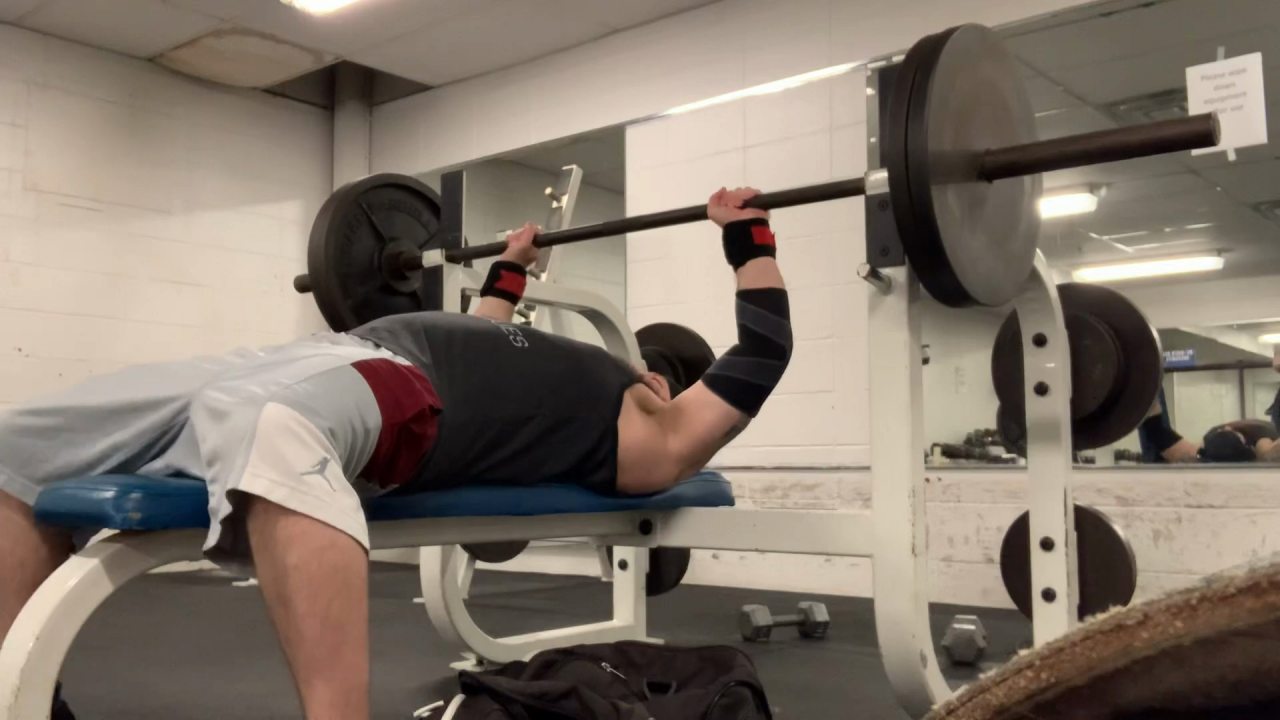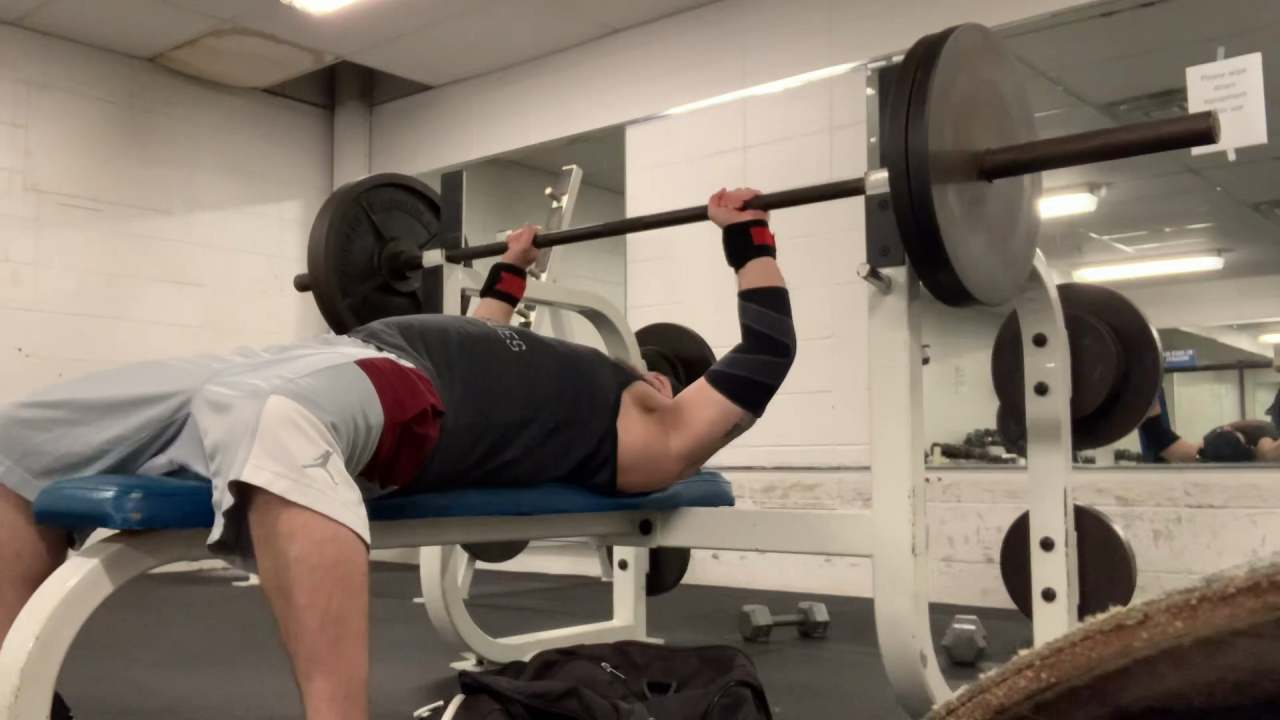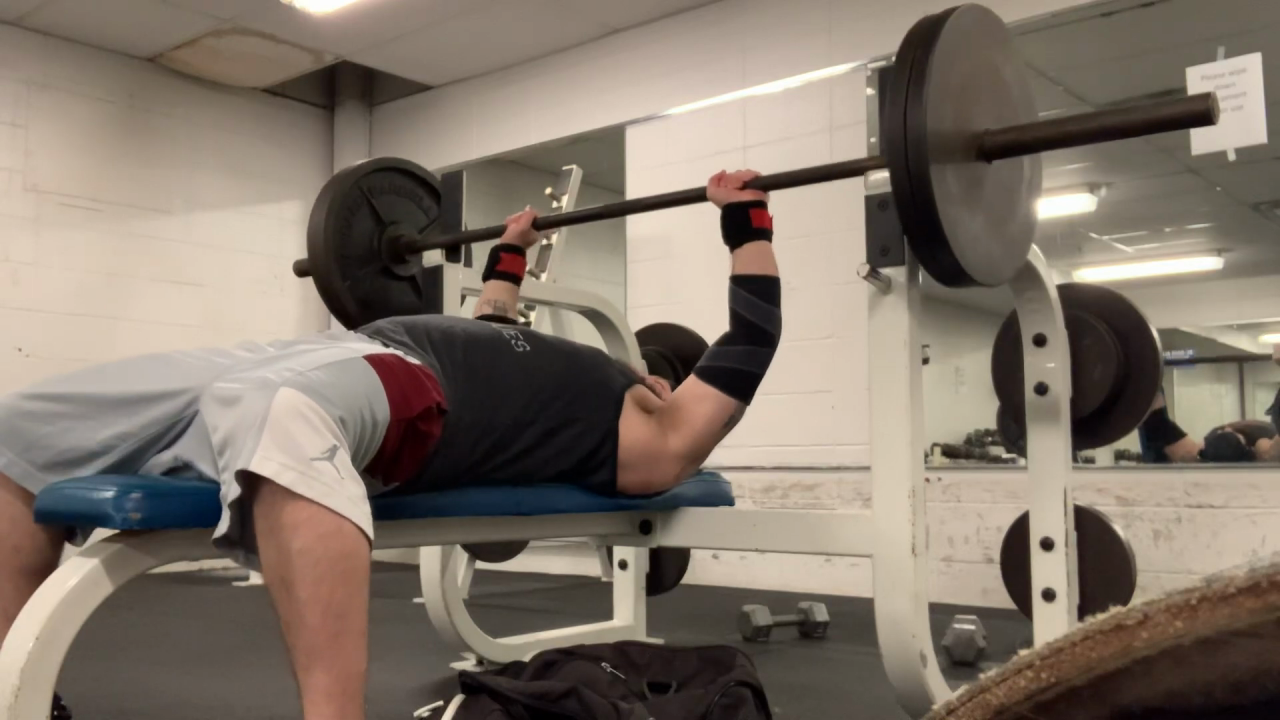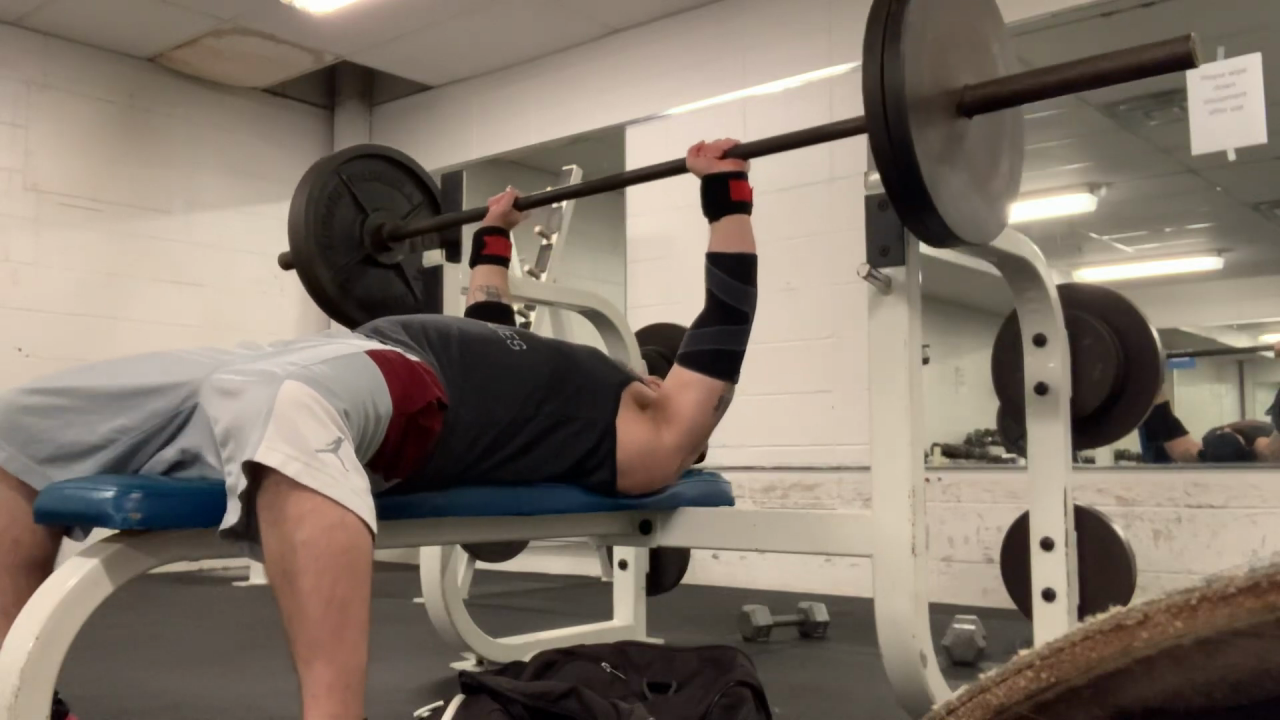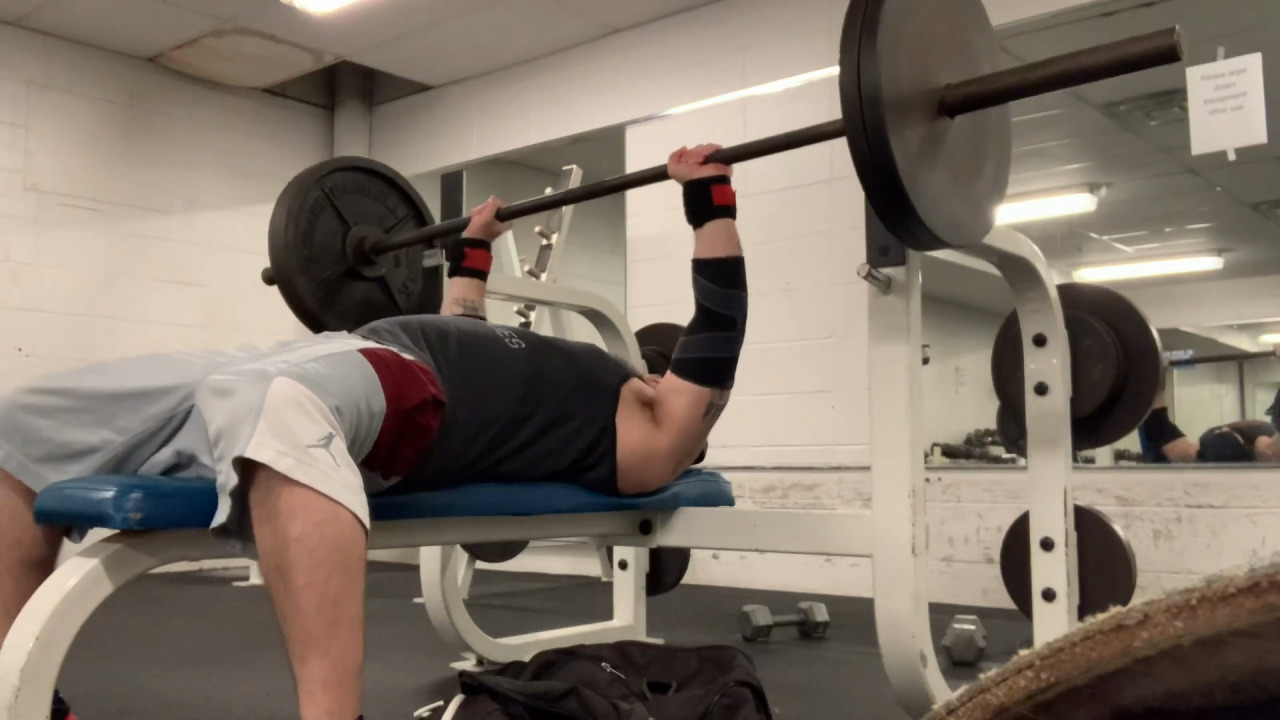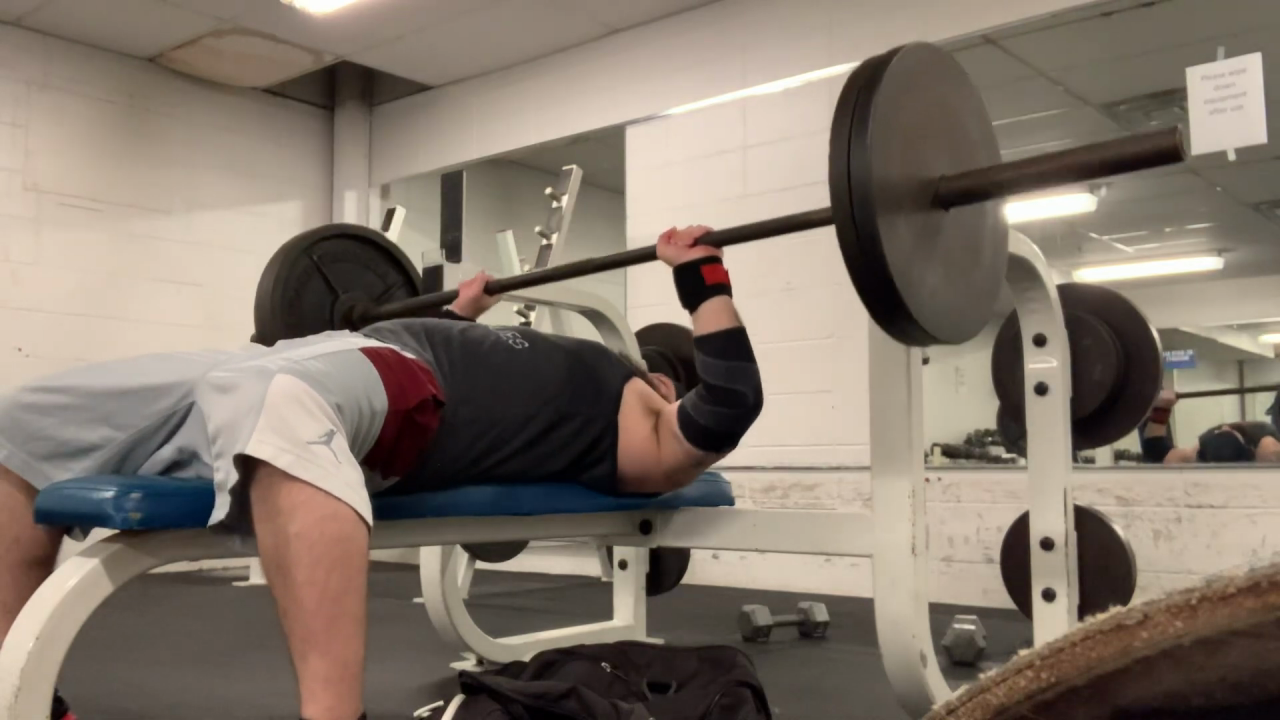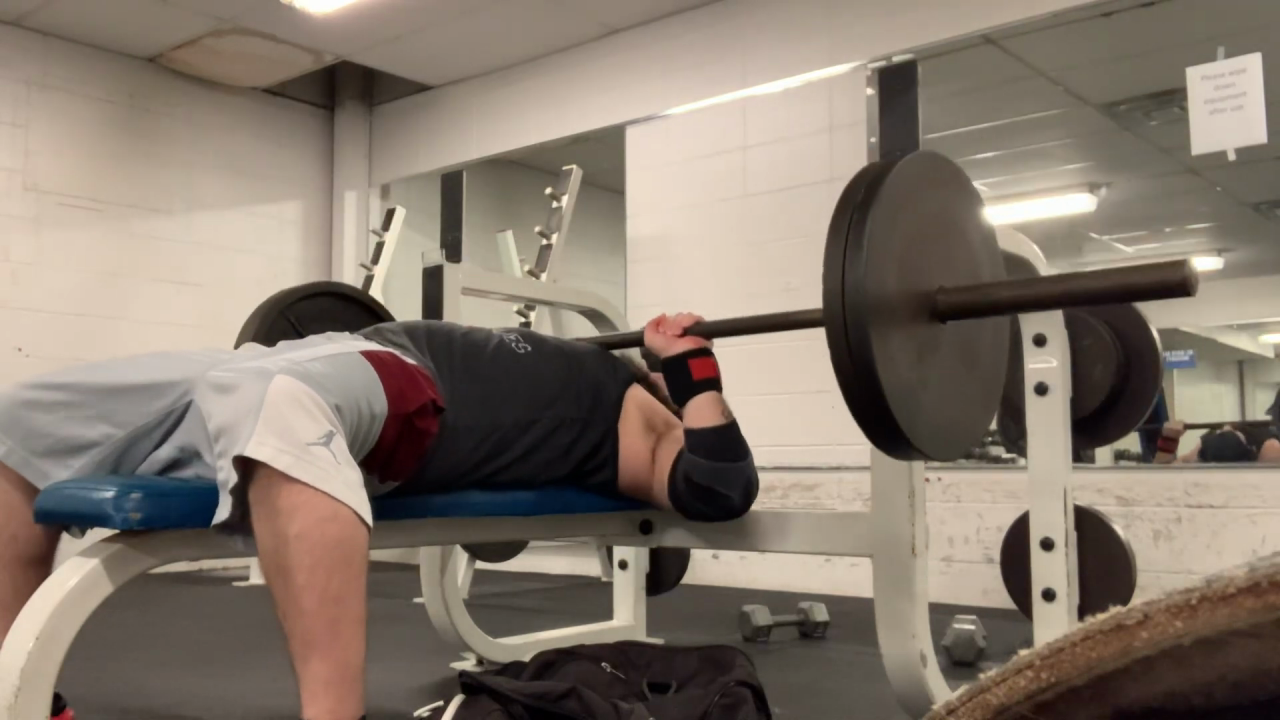
dt=0.7s
person 1, frame 1
left shoulder: (652, 442)
right shoulder: (590, 393)
left elbow: (763, 353)
right elbow: (483, 357)
left wrist: (748, 234)
right wrist: (508, 270)
left knee: (265, 436)
person 1, frame 2
left shoulder: (652, 442)
right shoulder: (581, 390)
left elbow: (764, 358)
right elbow: (480, 358)
left wrist: (748, 238)
right wrist: (508, 272)
left knee: (267, 429)
person 1, frame 3
left shoulder: (654, 443)
right shoulder: (584, 390)
left elbow: (752, 343)
right elbow: (490, 341)
left wrist: (746, 219)
right wrist: (508, 254)
left knee: (277, 422)
person 1, frame 4
left shoulder: (650, 443)
right shoulder: (562, 387)
left elbow: (725, 326)
right elbow: (485, 329)
left wrist: (726, 196)
right wrist: (494, 237)
left knee: (280, 417)
person 1, frame 5
left shoulder: (646, 442)
right shoulder: (557, 387)
left elbow: (717, 334)
right elbow: (468, 341)
left wrist: (709, 201)
right wrist: (472, 249)
left knee: (272, 415)
person 1, frame 6
left shoulder: (652, 441)
right shoulder: (589, 388)
left elbow: (731, 404)
left wrist: (701, 276)
right wrist: (462, 316)
left knee: (274, 411)
person 1, frame 7
left shoulder: (651, 435)
right shoulder: (601, 385)
left elbow: (721, 487)
left wrist: (692, 360)
right wrist: (485, 357)
left knee: (271, 410)
